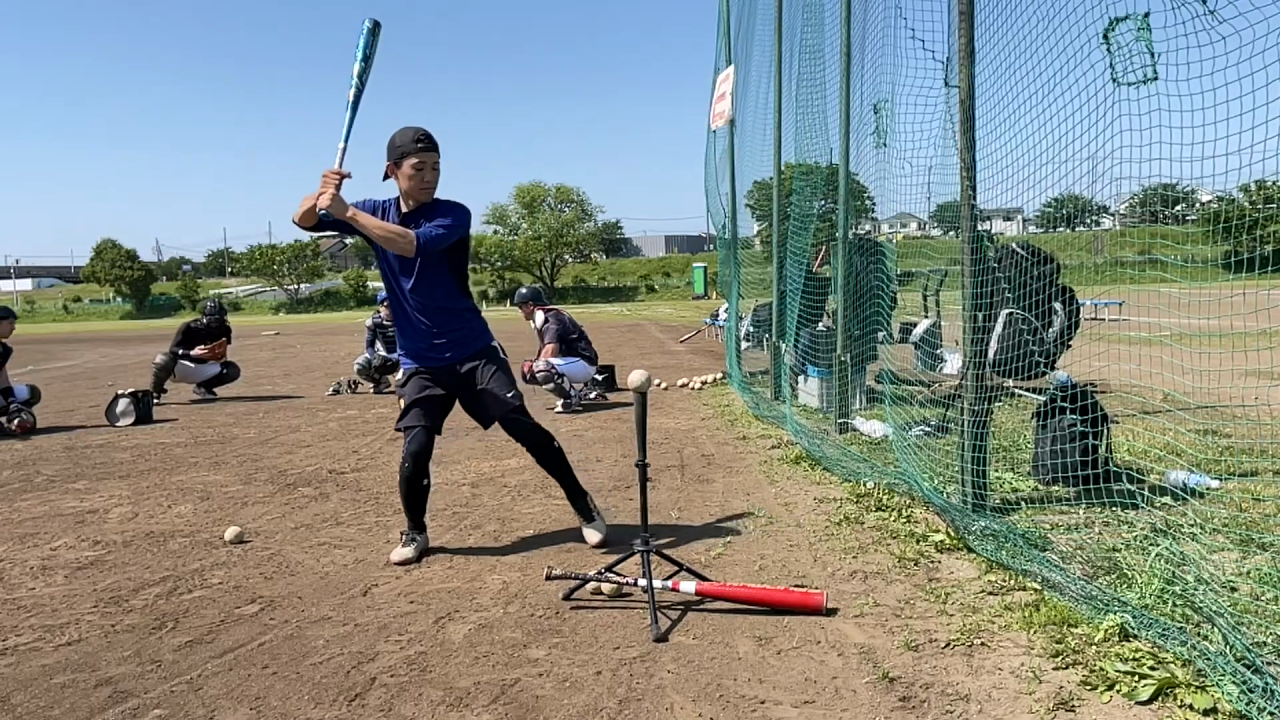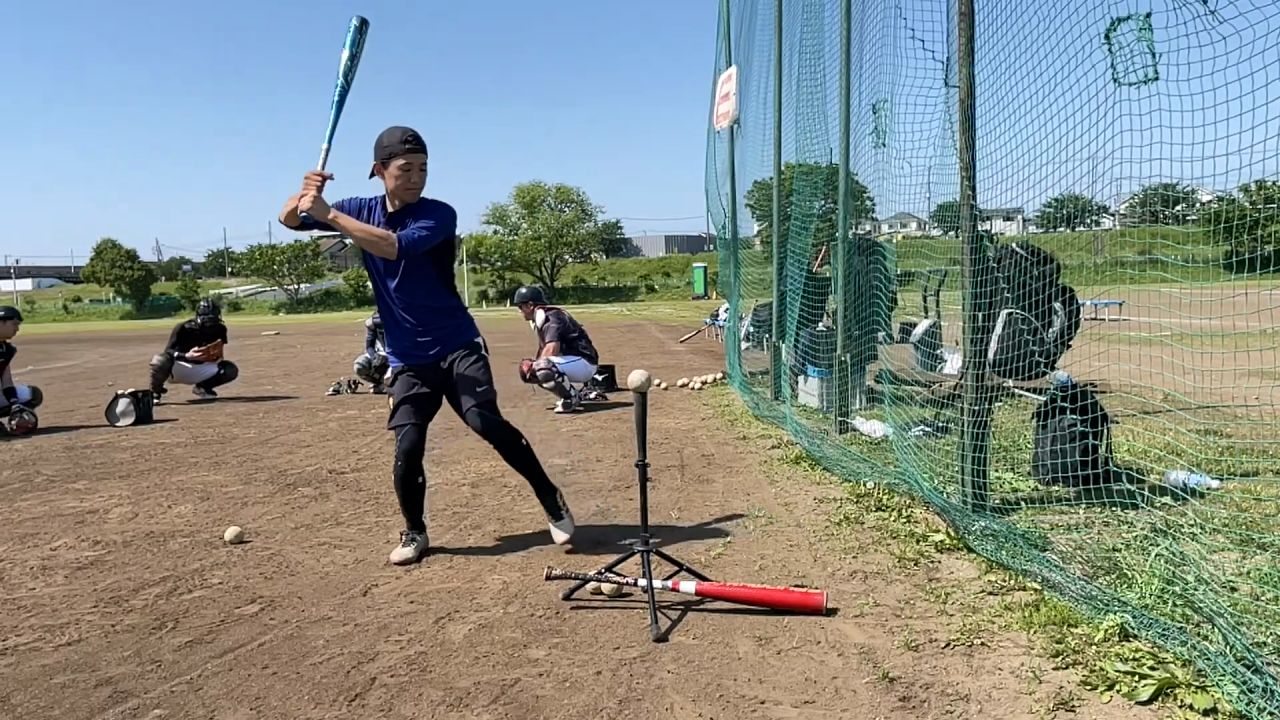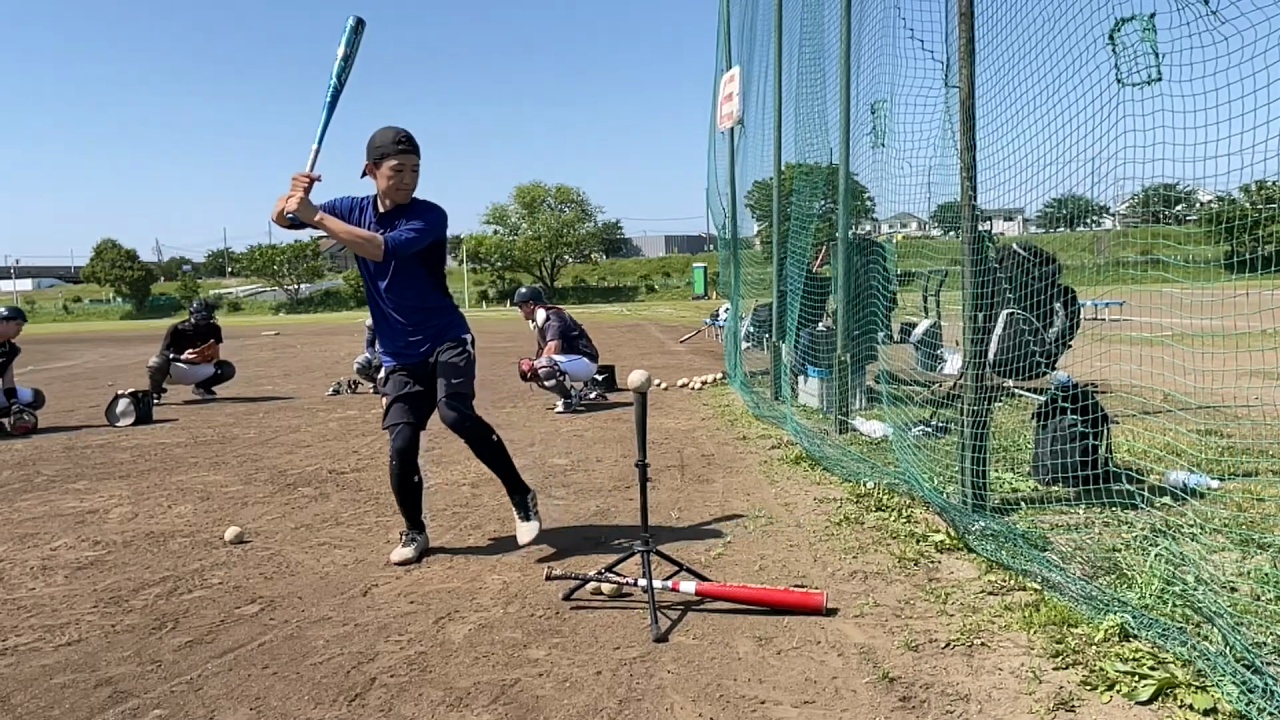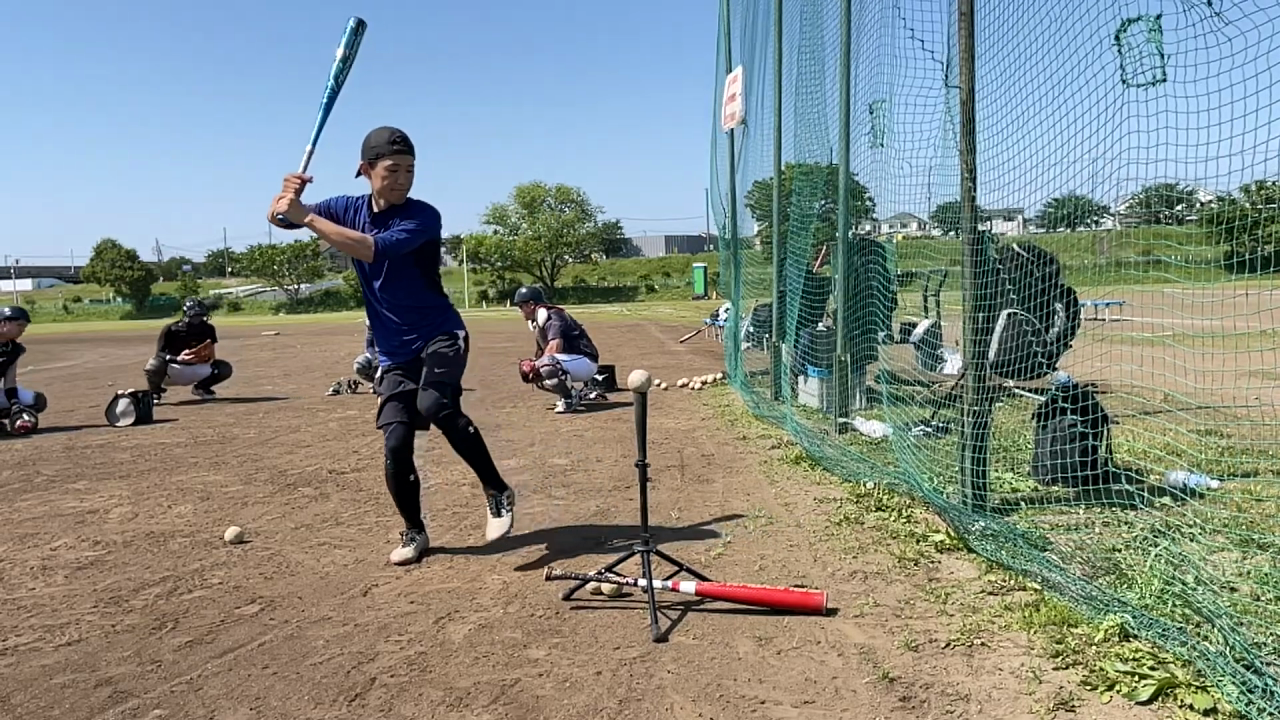
dt=0.5s
person 1, frame 1
left shoulder: (453, 214)
right shoulder: (376, 212)
left elbow: (411, 244)
right elbow: (304, 221)
left wrist: (347, 212)
right wrist: (323, 191)
left hip: (473, 350)
right hip: (419, 361)
left knee: (521, 425)
right knee: (415, 450)
left ankle: (582, 504)
right ankle: (415, 532)
person 1, frame 2
left shoulder: (439, 215)
right shoulder: (362, 210)
left elbow: (394, 246)
right elbow: (290, 219)
left wrist: (329, 215)
right wrist: (306, 193)
left hip: (457, 345)
right hip: (407, 358)
left knee: (485, 421)
right knee: (407, 447)
left ankle: (550, 498)
right ankle: (414, 531)
person 1, frame 3
left shoulder: (430, 216)
right shoulder: (353, 209)
left elbow: (381, 248)
right elbow: (282, 218)
left wrist: (317, 216)
right wrist: (294, 193)
left hip: (446, 339)
right hip: (399, 355)
left knee: (457, 413)
right knee: (402, 445)
left ankle: (521, 496)
right ankle: (414, 531)
person 1, frame 4
left shoulder: (423, 217)
right shoulder: (348, 209)
left elbow: (373, 249)
right elbow: (277, 218)
left wrist: (308, 218)
right wrist: (286, 196)
left hip: (441, 336)
right hip: (393, 354)
left knee: (433, 403)
right knee: (396, 444)
left ankle: (496, 491)
right ankle: (414, 531)
